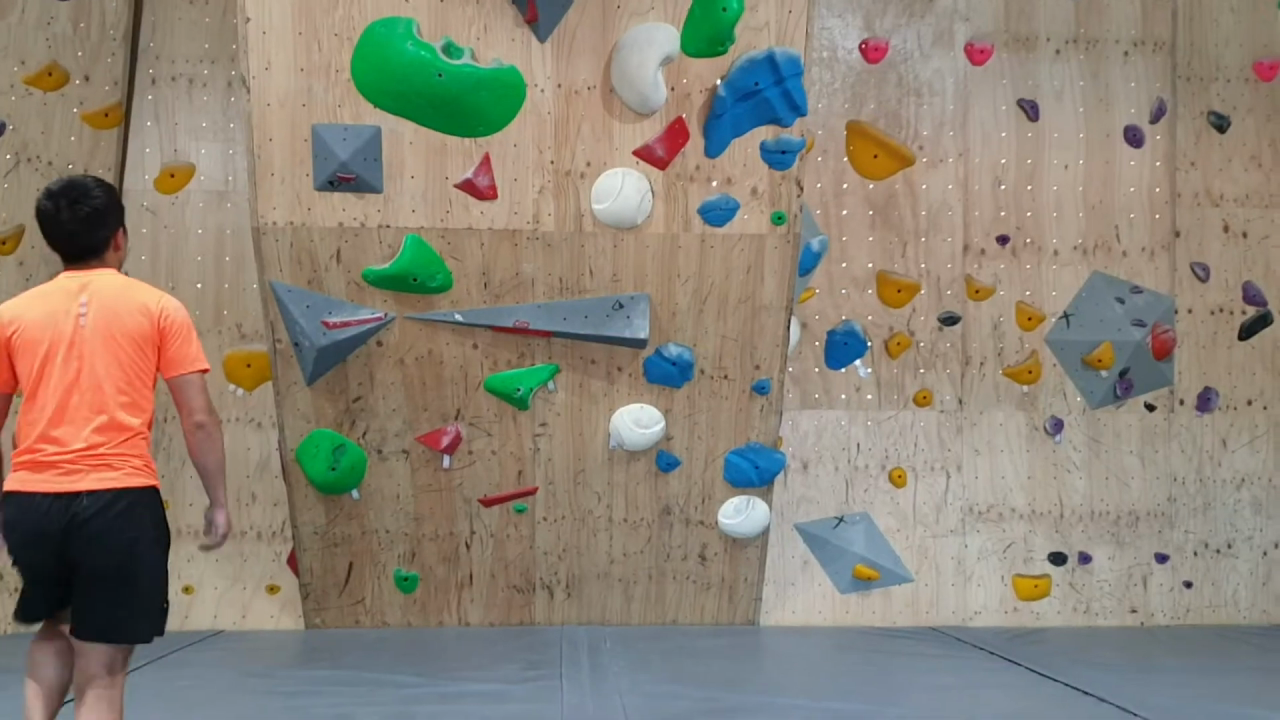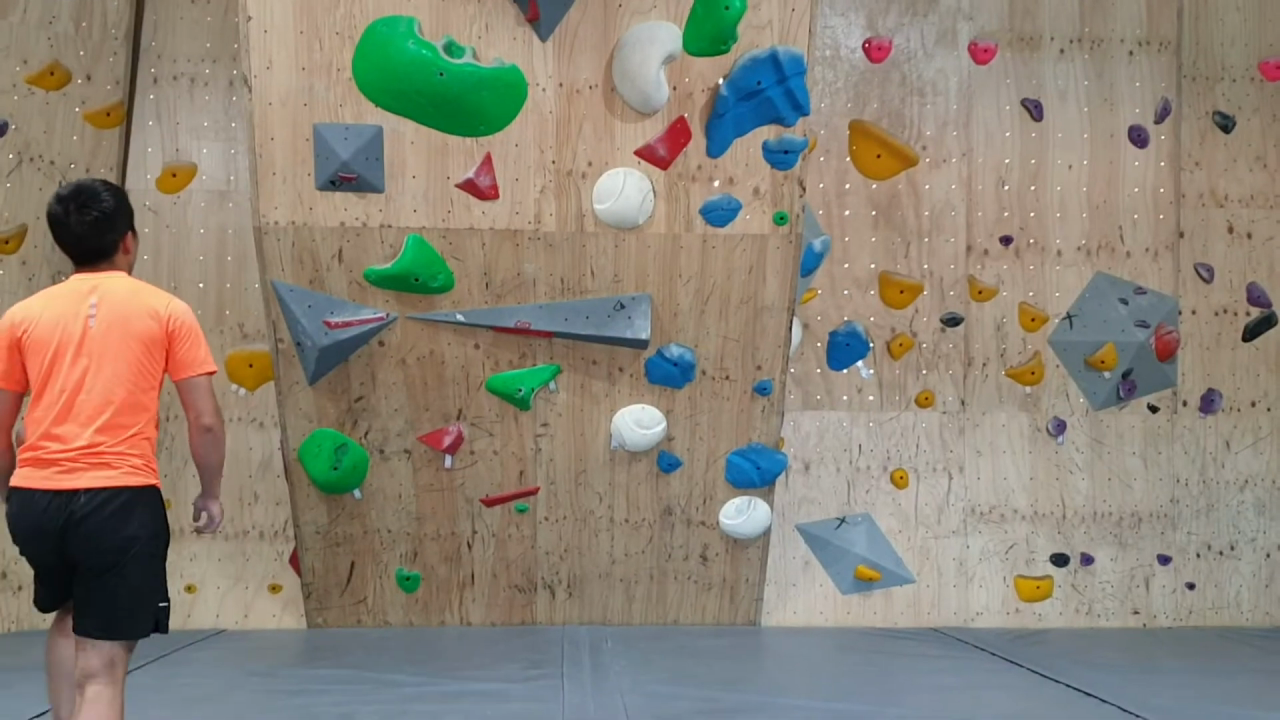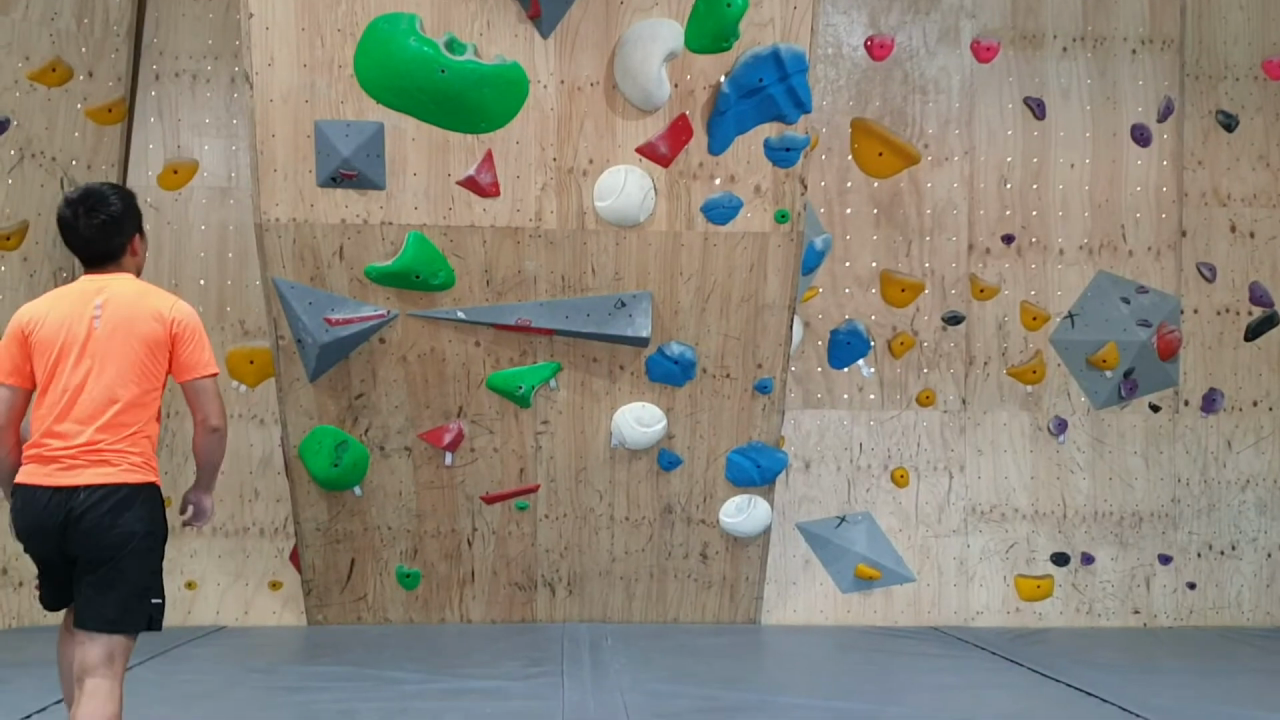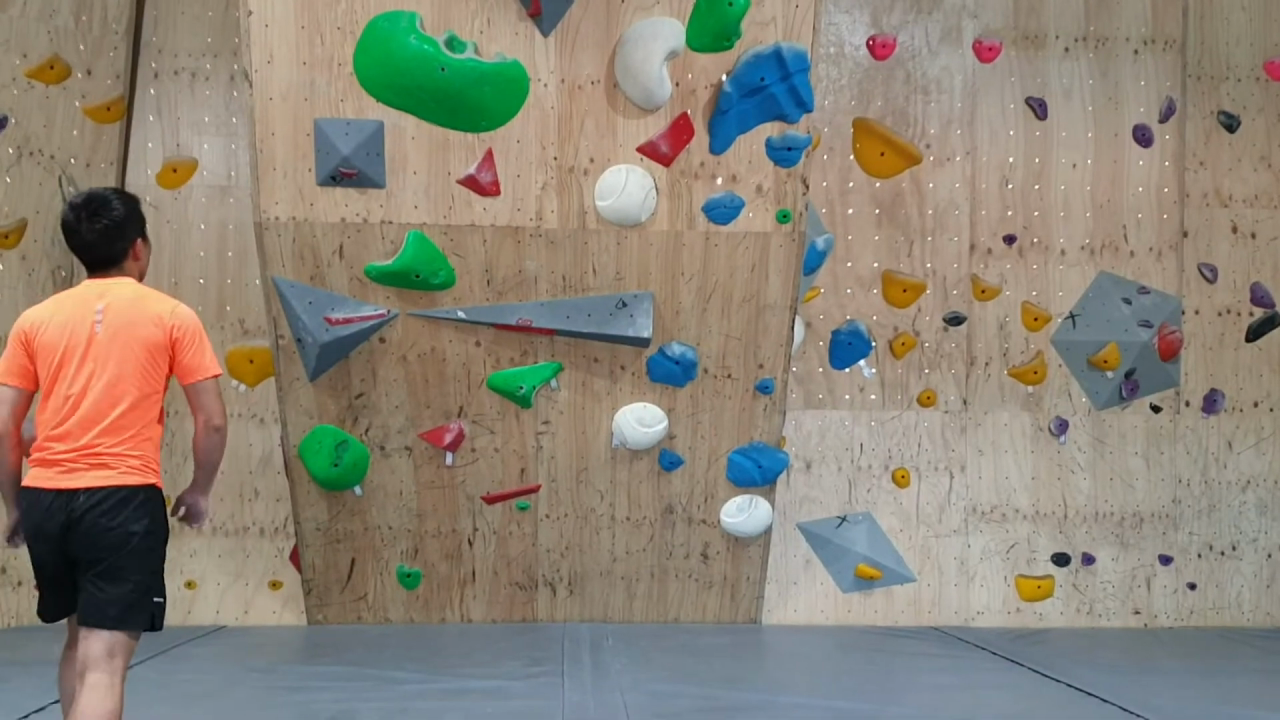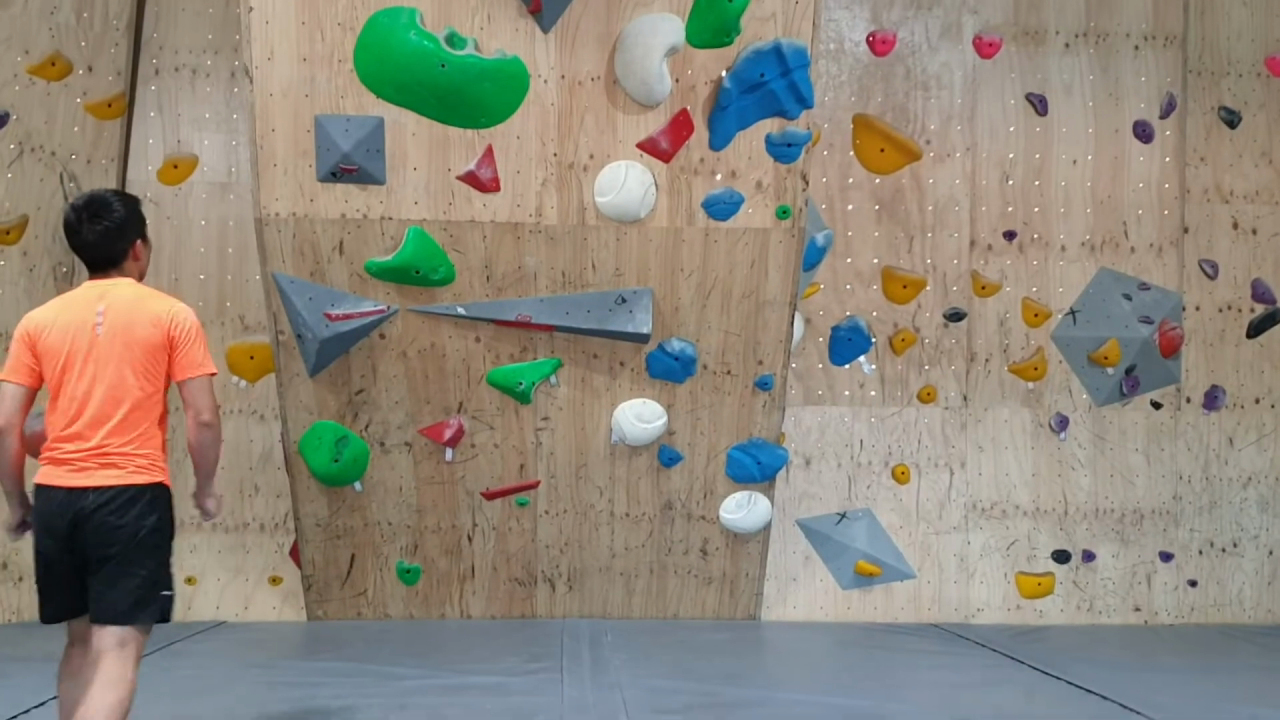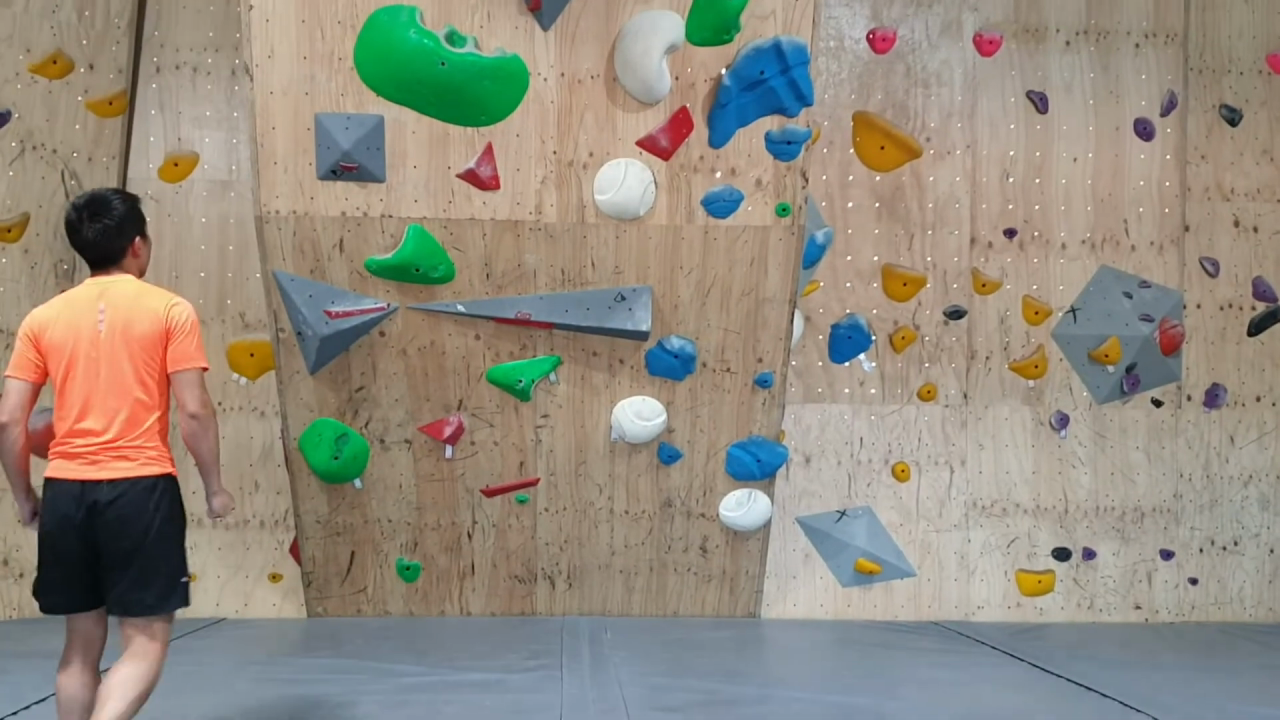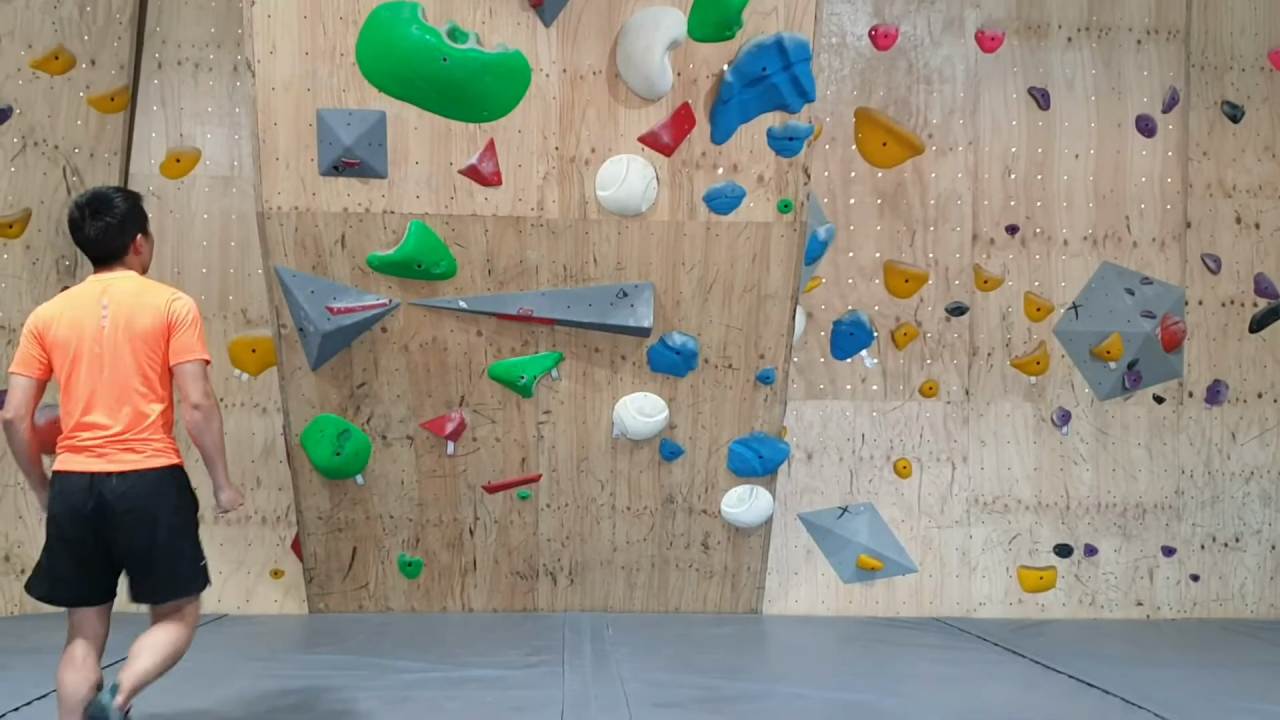
dt=0.1s
person 1, frame 1
right shoulder: (157, 307)
right elbow: (199, 419)
right wrist: (217, 503)
right hip: (122, 502)
left knee: (54, 628)
right knee: (101, 673)
person 1, frame 2
right shoulder: (166, 311)
right elbow: (205, 421)
right wrist: (211, 493)
right hip: (121, 501)
left knee: (71, 614)
right knee: (100, 671)
person 1, frame 3
right shoulder: (171, 313)
right elbow: (212, 421)
right wrist: (202, 490)
right hip: (124, 497)
left knee: (79, 620)
right knee: (101, 667)
person 1, frame 4
right shoulder: (172, 317)
right elbow: (213, 421)
right wrist: (199, 491)
left hip: (46, 499)
right hip: (125, 500)
left knee: (82, 637)
right knee: (103, 662)
person 1, frame 5
right shoulder: (171, 314)
right elbow: (204, 419)
right wrist: (206, 489)
left hip: (57, 498)
right hip: (132, 497)
left knee: (81, 644)
right knee: (117, 654)
person 1, frame 6
left shoulder: (43, 317)
right shoulder: (169, 309)
right elbow: (194, 411)
right wrist: (214, 487)
left hip: (66, 493)
right hip: (141, 490)
left knee: (81, 644)
right knee: (145, 641)
person 1, frame 7
left shoulder: (49, 314)
right shoulder: (172, 304)
right elbow: (197, 404)
right wrist: (221, 480)
left hip: (74, 485)
right hip: (148, 480)
left knee: (84, 634)
right knee: (179, 615)
